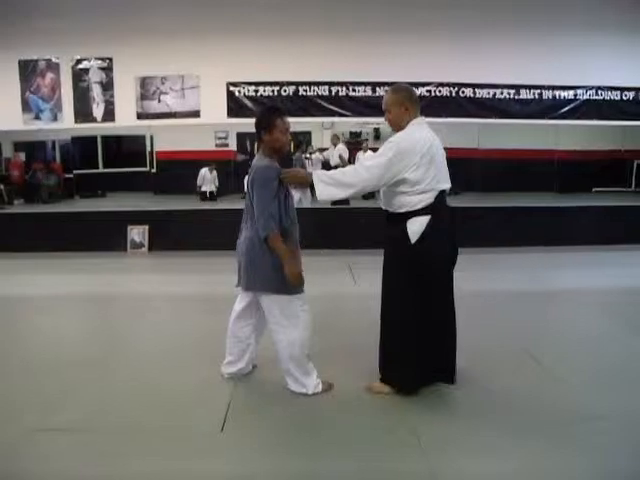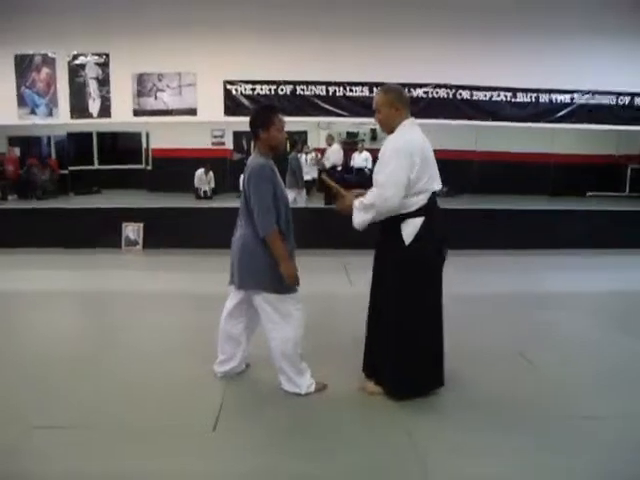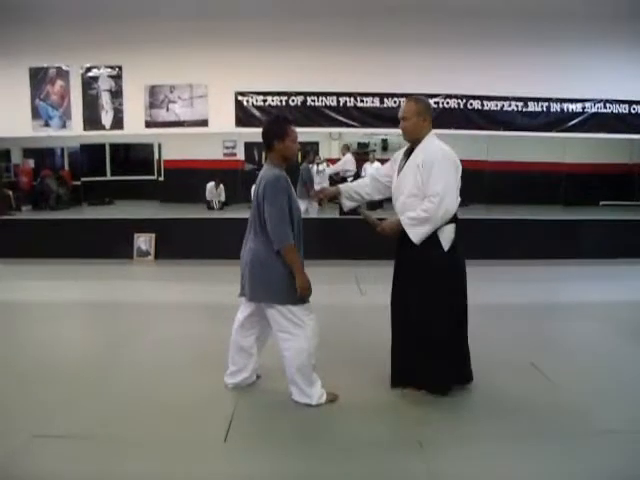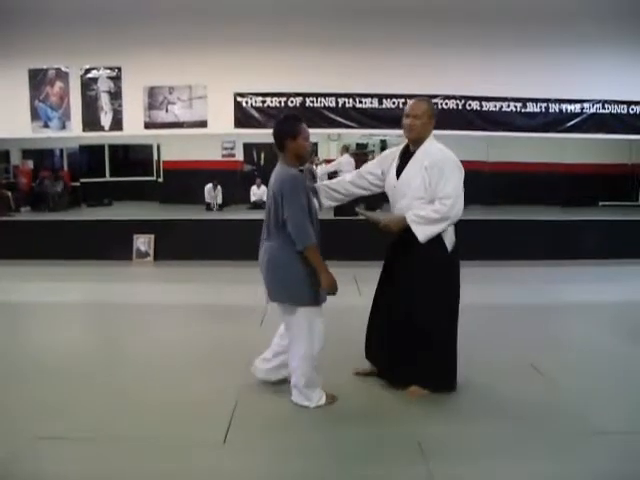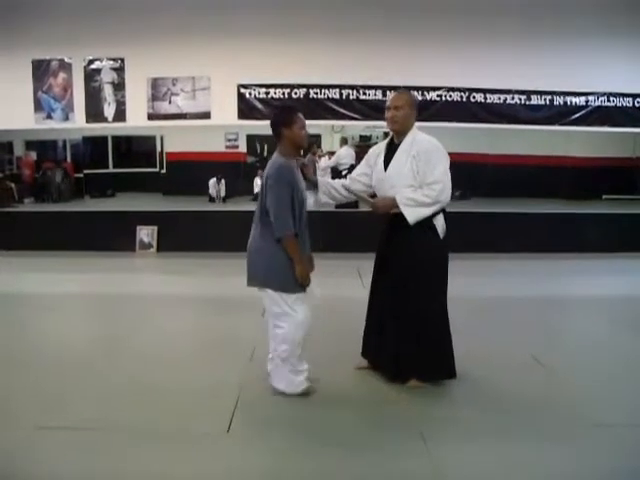
dt=0.5s
person 1, frame 1
left shoulder: (406, 143)
right shoulder: (425, 137)
left elbow: (365, 174)
left wrist: (310, 177)
left hip: (416, 232)
right hip: (432, 227)
left knee: (406, 305)
right knee: (430, 302)
left ankle: (401, 376)
right ankle: (434, 367)
person 1, frame 2
left shoulder: (399, 143)
right shoulder: (413, 137)
left elbow: (388, 198)
left wrist: (355, 205)
right wrist: (364, 198)
left hip: (408, 234)
right hip: (418, 229)
left knee: (399, 307)
right knee: (415, 305)
left ankle: (397, 378)
right ankle: (418, 372)
person 1, frame 3
left shoulder: (439, 155)
right shoulder: (406, 155)
left elbow: (441, 206)
right elbow: (377, 182)
left wrist: (401, 223)
right wrist: (339, 190)
left hip: (435, 244)
right hip: (414, 240)
left knee: (434, 313)
right knee: (410, 309)
left ankle: (435, 378)
right ankle: (416, 372)
person 1, frame 4
left shoulder: (443, 159)
right shoulder: (393, 156)
left elbow: (450, 207)
right elbow: (359, 181)
left wrist: (406, 220)
right wrist: (317, 188)
left hip: (432, 245)
right hip: (404, 241)
left knee: (430, 313)
right knee: (391, 302)
left ankle: (430, 376)
right ankle: (384, 362)
person 1, frame 5
left shoulder: (428, 147)
right shoulder: (379, 151)
left elbow: (439, 192)
right elbow: (354, 185)
left wrist: (395, 201)
right wrist: (316, 181)
left hip: (423, 233)
right hip: (394, 230)
left knee: (422, 303)
right knee: (386, 296)
left ankle: (427, 368)
right ankle: (383, 357)
person 2, frame 1
left shoulder: (264, 166)
right shoulder: (267, 170)
right elbow: (266, 224)
left wrist: (288, 255)
right wrist: (288, 260)
left hip: (254, 254)
right hip: (267, 257)
left knee: (247, 311)
right knee: (293, 319)
left ankle: (235, 365)
right ankle: (304, 382)
person 2, frame 2
left shoulder: (258, 164)
right shoulder: (263, 168)
right elbow: (265, 222)
left wrist: (281, 256)
right wrist: (284, 260)
left hip: (247, 252)
right hip: (262, 256)
left knee: (239, 310)
right knee: (286, 319)
left ankle: (227, 364)
right ankle: (297, 382)
person 2, frame 3
left shoulder: (267, 175)
right shoulder: (277, 179)
right elbow: (281, 235)
left wrist: (294, 269)
right wrist: (299, 272)
left hip: (257, 264)
right hip: (272, 268)
left knee: (250, 322)
right knee: (301, 328)
left ankle: (238, 375)
right ankle: (309, 392)
person 2, frame 4
left shoulder: (282, 174)
right shoulder: (292, 179)
right elbow: (302, 233)
left wrist: (316, 269)
right wrist: (324, 271)
left hip: (280, 261)
right hip: (291, 265)
left knee: (294, 324)
right knee: (307, 330)
left ankle: (270, 367)
right ankle: (307, 394)
person 2, frame 5
left shoulder: (290, 165)
right shoulder: (281, 169)
right elbow: (282, 224)
left wrist: (304, 254)
right wrist: (299, 261)
left hip: (282, 255)
right hip: (276, 256)
left knee: (283, 314)
right knee: (295, 316)
left ankle: (282, 367)
right ankle: (287, 378)
